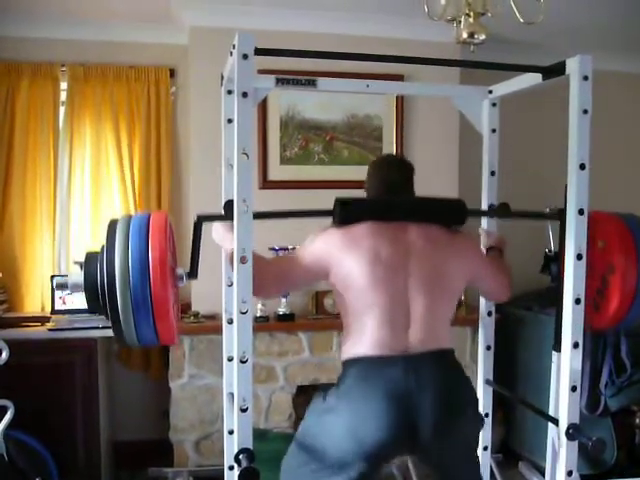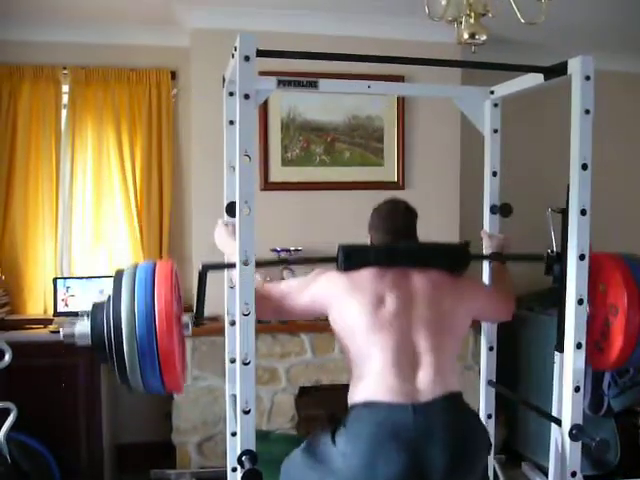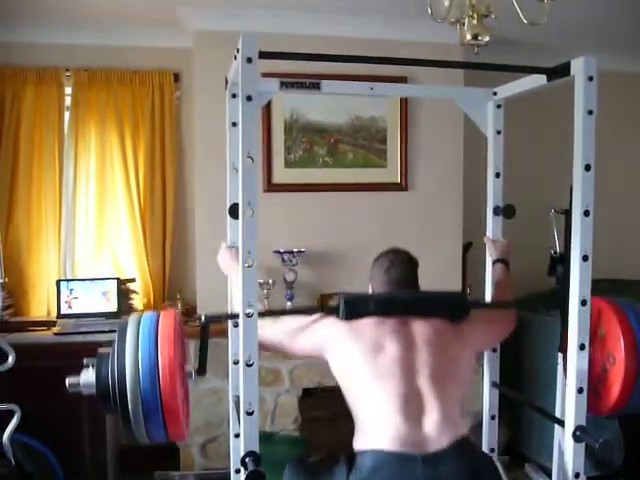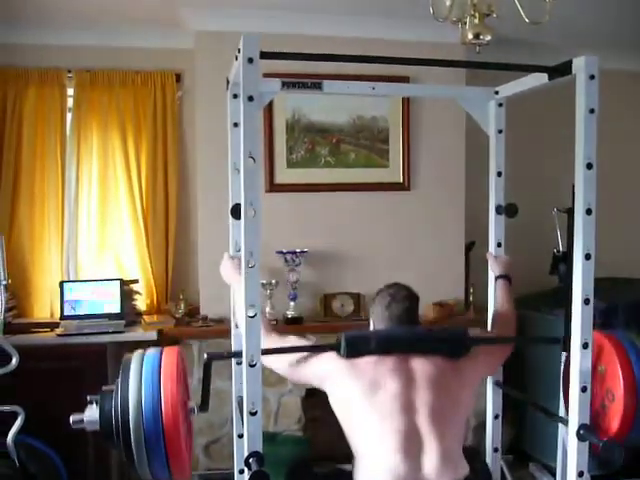
dt=0.3s
person 1, frame 1
left shoulder: (340, 241)
right shoulder: (456, 244)
left elbow: (261, 282)
right elbow: (501, 290)
left wrist: (229, 239)
right wrist: (494, 250)
left hip: (370, 388)
right hip: (443, 388)
person 1, frame 2
left shoulder: (340, 284)
right shoulder: (457, 287)
left elbow: (262, 301)
right elbow: (505, 308)
left wrist: (231, 248)
right wrist: (497, 256)
left hip: (375, 437)
right hip: (451, 432)
person 1, frame 3
left shoulder: (342, 333)
right shoulder: (457, 331)
left elbow: (262, 327)
right elbow: (505, 317)
left wrist: (234, 269)
right wrist: (500, 262)
person 1, frame 4
left shoulder: (342, 368)
right shoulder: (456, 367)
left elbow: (267, 343)
right elbow: (503, 335)
left wrist: (237, 282)
right wrist: (502, 276)
